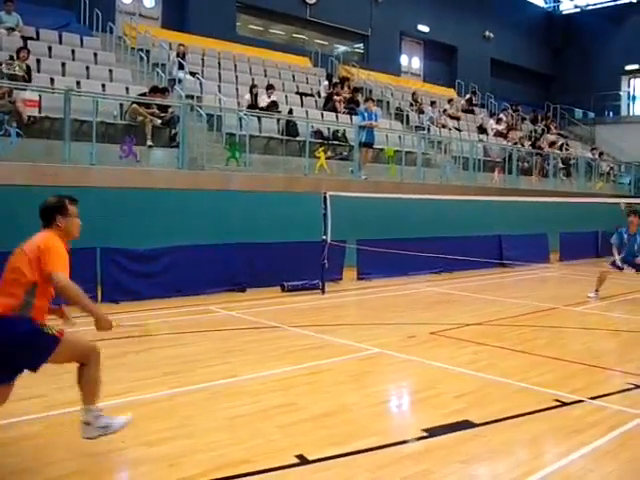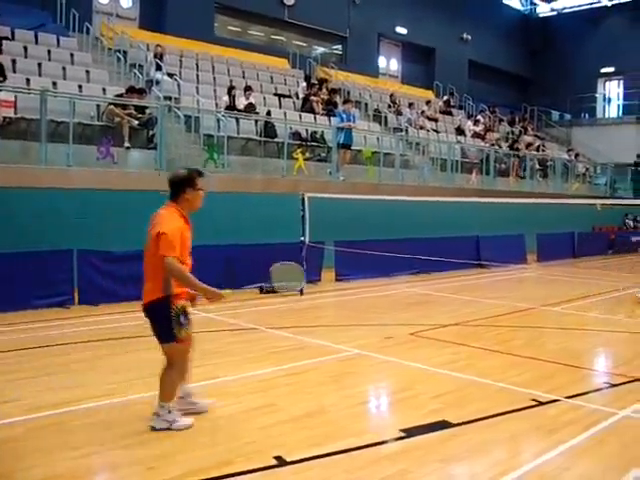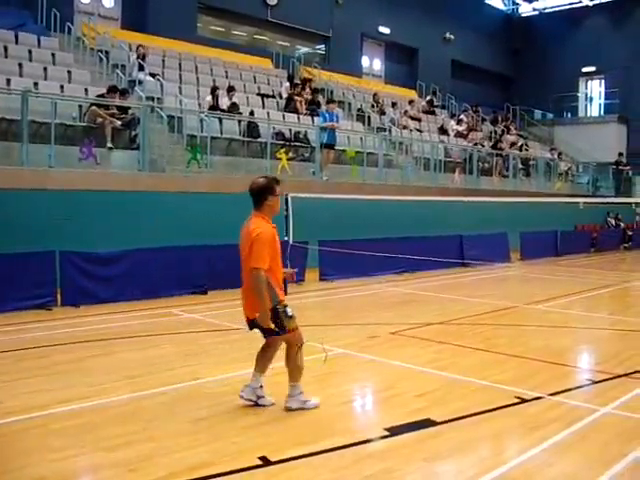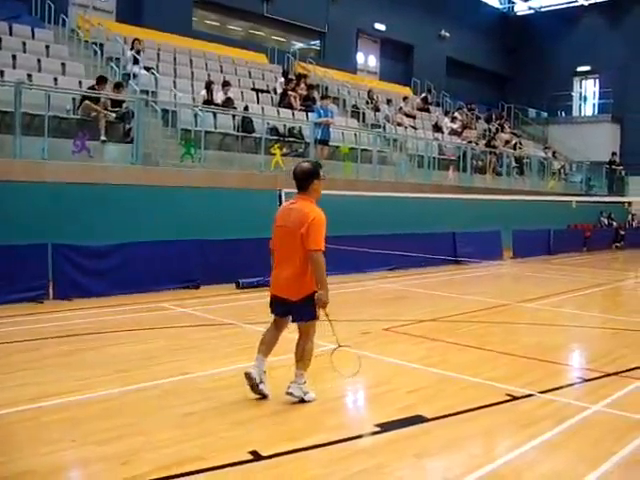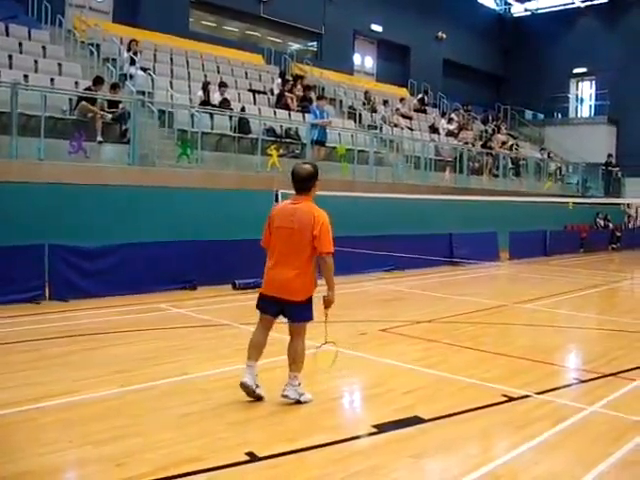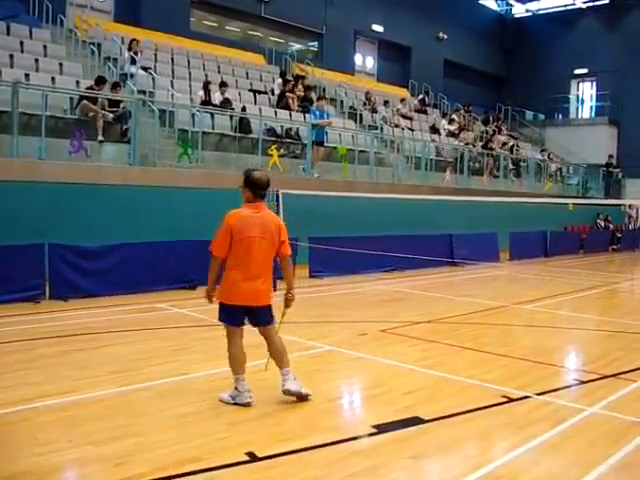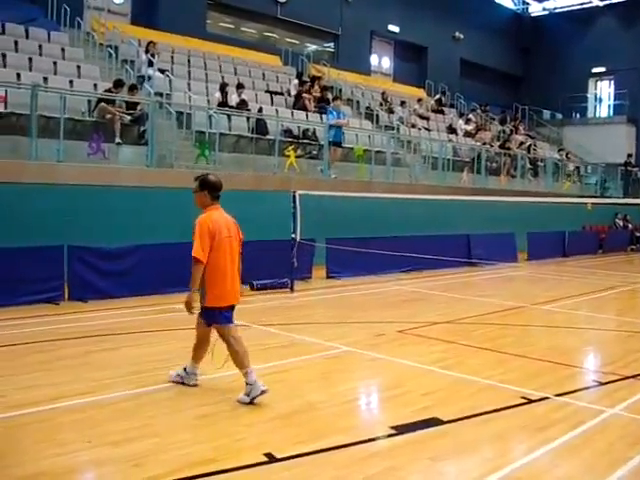
dt=0.5s
person 1, frame 1
left shoulder: (39, 245)
right shoulder: (52, 245)
right elbow: (61, 283)
left wrist: (53, 309)
right wrist: (96, 312)
right knee: (89, 353)
right ankle: (94, 420)
person 1, frame 2
left shoulder: (168, 215)
right shoulder: (171, 222)
right elbow: (170, 264)
left wrist: (188, 288)
right wrist: (202, 289)
left hip: (165, 296)
right hip: (165, 300)
left knee: (182, 349)
right knee: (178, 356)
left ankle: (183, 399)
right ankle: (164, 415)
person 1, frame 3
left shoulder: (252, 224)
right shoulder: (262, 230)
right elbow: (258, 272)
left wrist: (280, 272)
right wrist: (265, 309)
left hip: (256, 302)
right hip: (267, 302)
left knee: (273, 341)
right knee: (295, 342)
left ankle: (253, 388)
right ankle: (295, 397)
person 1, frame 4
left shoulder: (283, 209)
right shoulder: (314, 214)
right elbow: (316, 255)
right wrist: (323, 289)
left hip: (280, 283)
right hip: (303, 286)
left knee: (277, 325)
right knee: (307, 333)
left ankle: (258, 369)
right ankle: (298, 385)
person 1, frame 5
left shoulder: (277, 210)
right shoulder: (318, 216)
left elbow: (267, 246)
right elbow: (325, 257)
right wrist: (330, 289)
left hip: (272, 282)
right hip: (299, 287)
left knee: (263, 326)
right knee: (297, 335)
left ankle: (250, 375)
right ankle: (293, 387)
person 1, frame 6
left shoulder: (233, 218)
right shoulder: (276, 221)
left elbow: (217, 256)
right elbow: (286, 259)
left wrist: (211, 284)
right wrist: (290, 290)
left hip: (232, 291)
right hip: (261, 293)
left knee: (234, 338)
right knee: (271, 335)
left ankle: (241, 391)
right ankle: (289, 381)
person 1, frame 7
left shoulder: (205, 221)
right shoulder: (229, 220)
left elbow: (200, 260)
right elbow: (236, 254)
left wrist: (192, 292)
right wrist: (236, 283)
left hip: (214, 293)
right hip: (229, 289)
left knee: (230, 337)
right knee: (203, 329)
left ankle: (253, 383)
right ankle: (190, 372)
